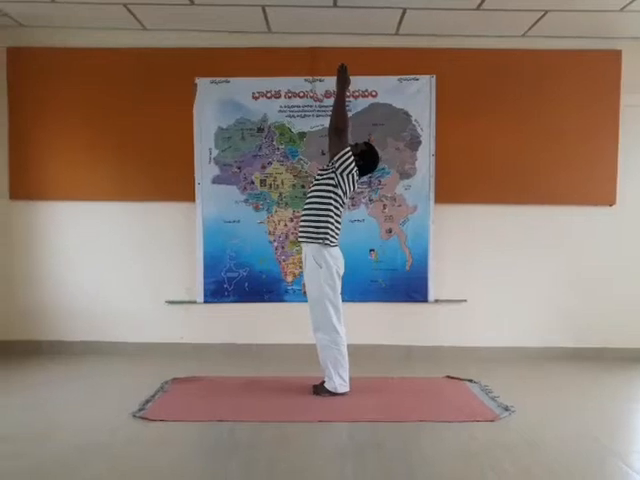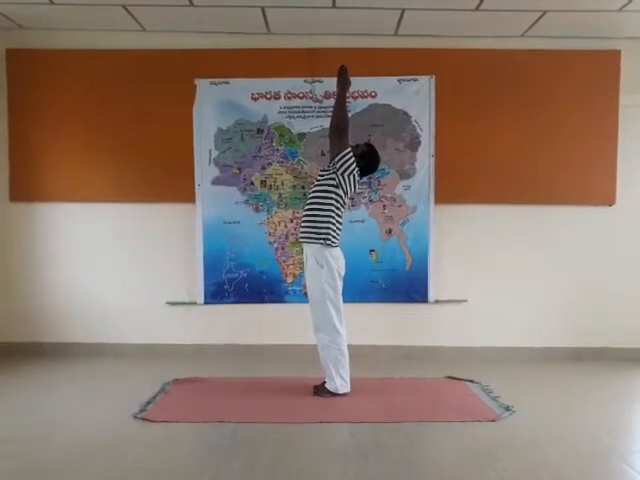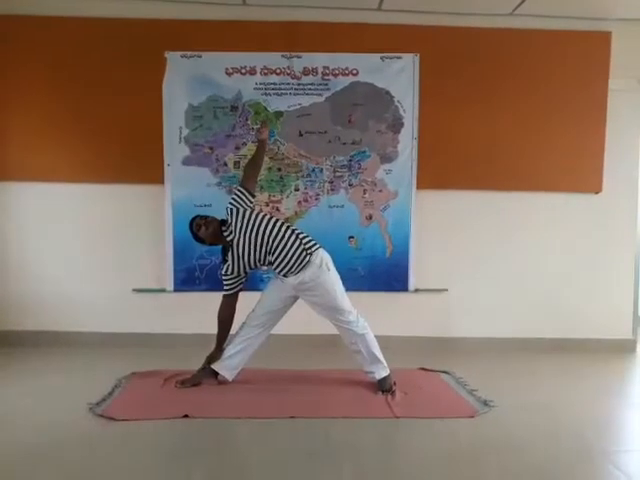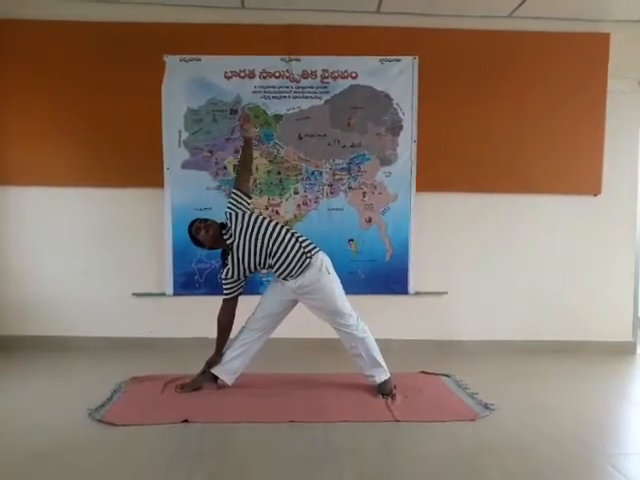
dt=1s
person 1, frame 1
left shoulder: (346, 173)
right shoulder: (338, 173)
left elbow: (337, 131)
right elbow: (338, 134)
left wrist: (341, 91)
right wrist: (340, 91)
left hip: (322, 255)
right hip: (318, 253)
left knee: (328, 322)
right knee: (325, 321)
left ankle: (337, 383)
right ankle: (335, 379)
person 1, frame 2
left shoulder: (347, 174)
right shoulder: (338, 174)
left elbow: (338, 132)
right elbow: (337, 135)
left wrist: (341, 92)
right wrist: (341, 92)
left hip: (323, 256)
right hip: (318, 255)
left knee: (329, 321)
right knee: (325, 321)
left ankle: (338, 384)
right ankle: (335, 379)
person 1, frame 3
left shoulder: (236, 212)
right shoulder: (231, 264)
left elbow: (250, 176)
right elbow: (228, 305)
left wrist: (262, 143)
right wrist: (218, 349)
left hip: (313, 264)
right hip: (287, 278)
left knee: (348, 320)
right knee: (255, 324)
left ankle: (382, 374)
right ankle: (217, 370)
person 1, frame 4
left shoulder: (235, 215)
right shoulder: (230, 266)
left elbow: (243, 176)
right elbow: (227, 309)
left wrist: (248, 140)
right wrist: (217, 354)
left hip: (313, 267)
right hip: (287, 282)
left knee: (348, 323)
right knee: (255, 327)
left ankle: (382, 378)
right ankle: (215, 374)
